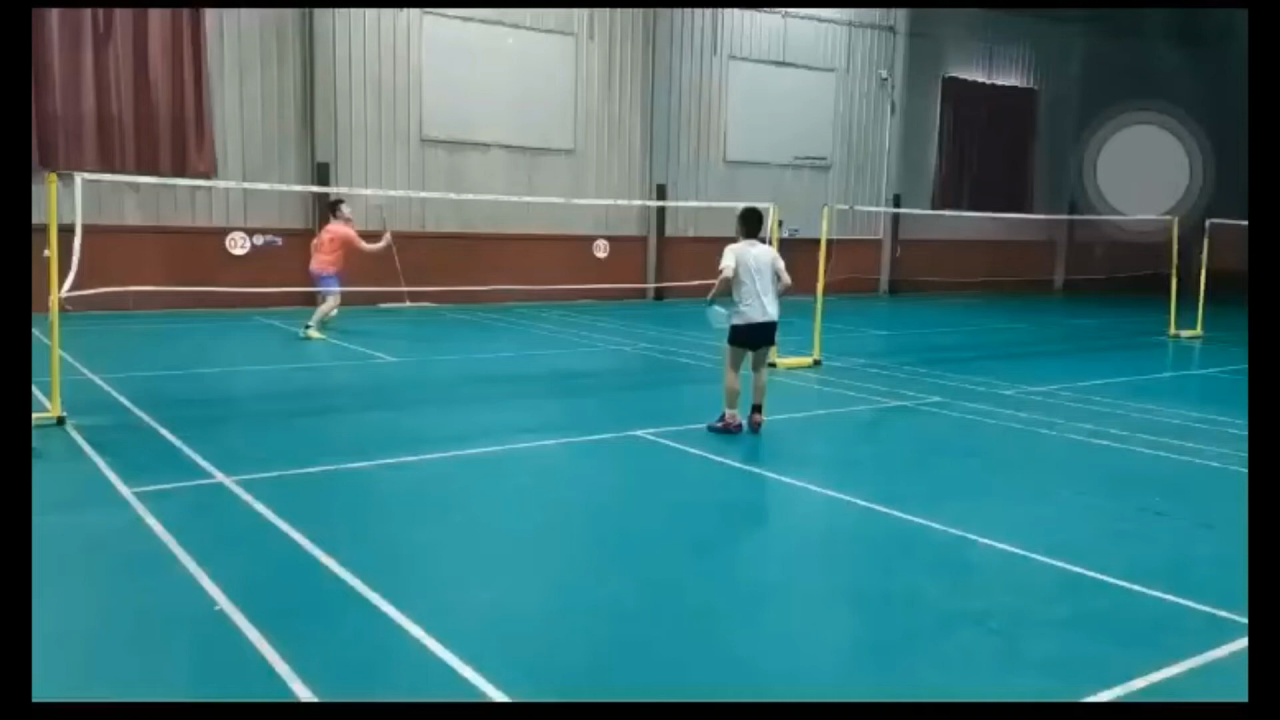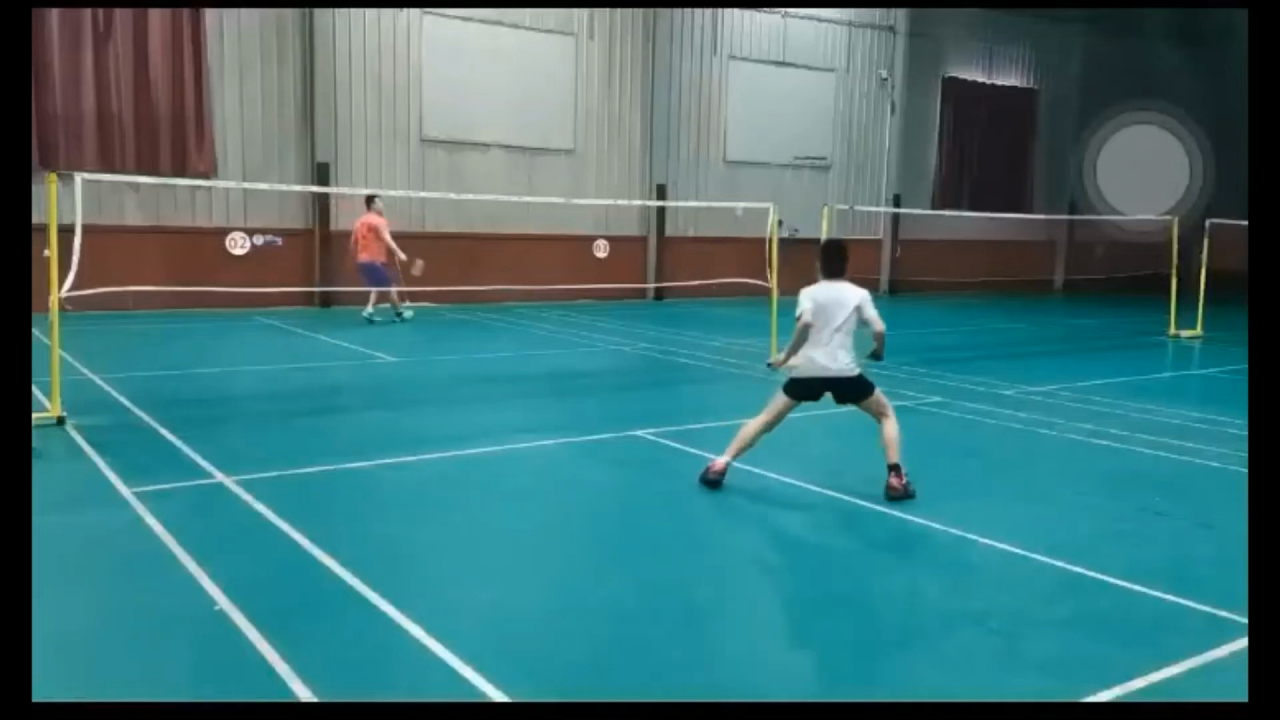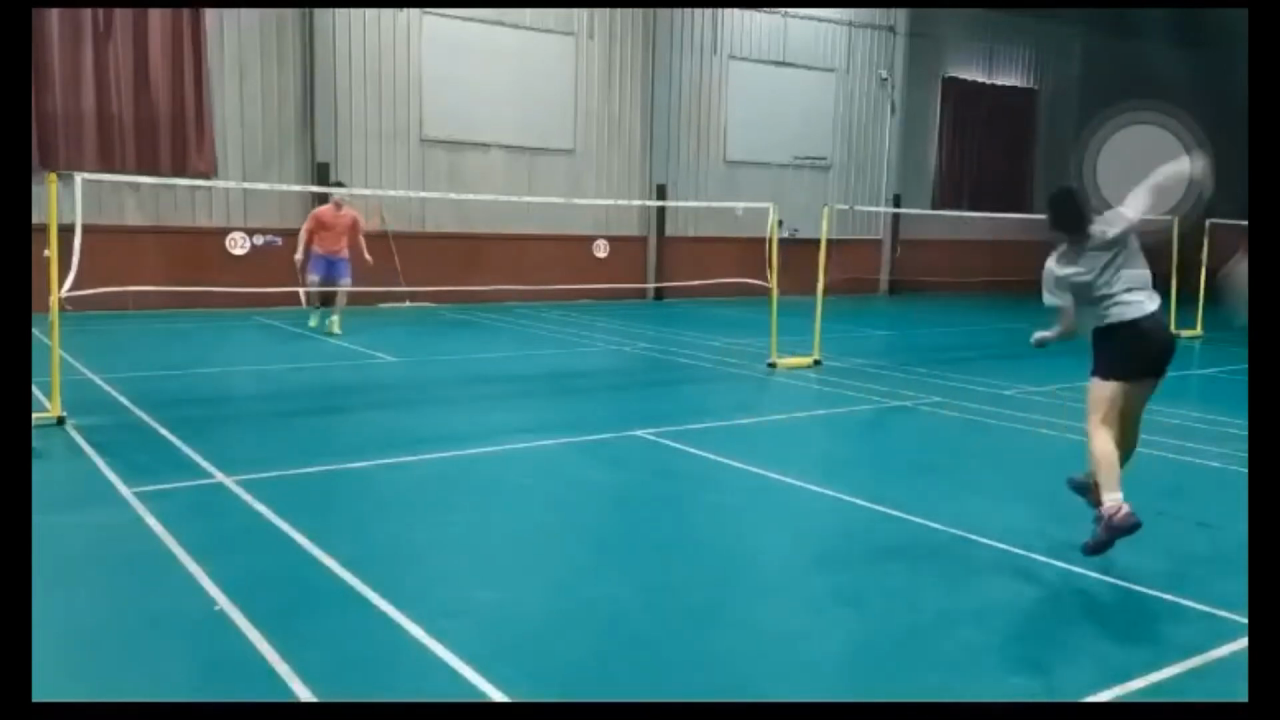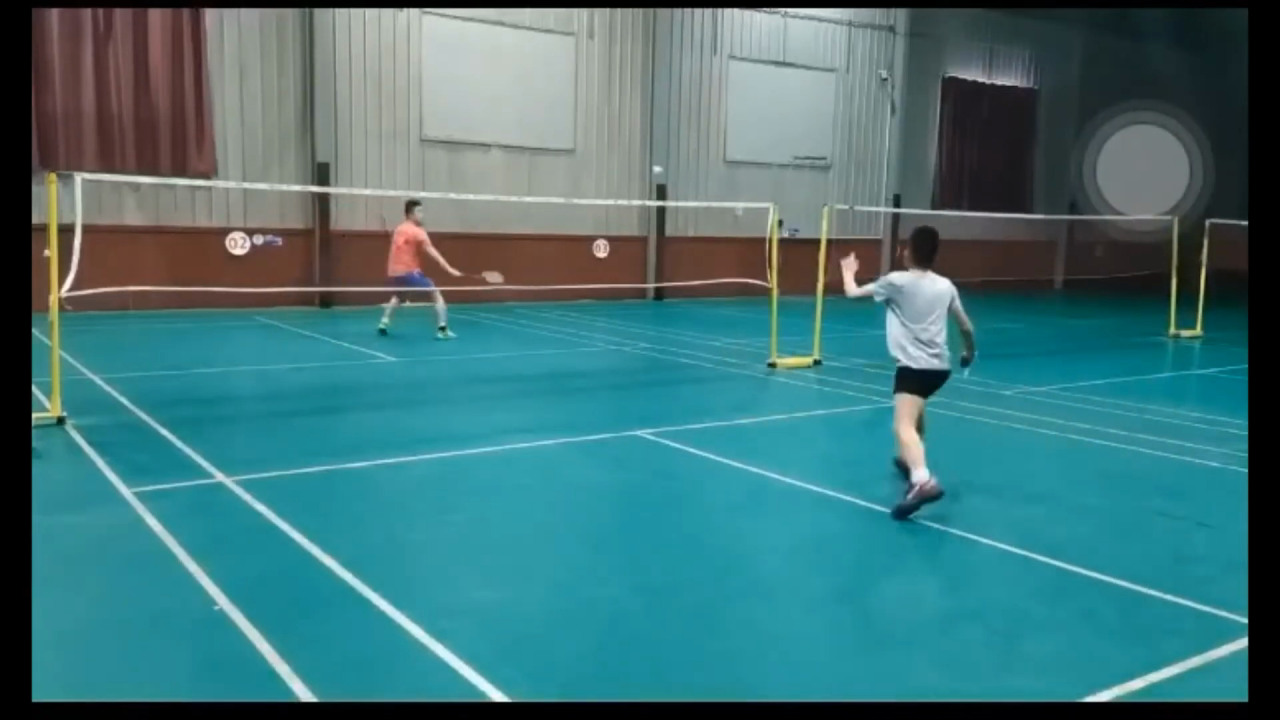
dt=1s
person 1, frame 1
left shoulder: (733, 250)
right shoulder: (770, 252)
left elbow: (727, 276)
right elbow: (786, 282)
left wrist: (713, 296)
left hip: (745, 318)
right hip: (769, 318)
left knee: (732, 368)
right knee: (759, 367)
left ankle: (731, 418)
right ankle: (756, 415)
person 1, frame 2
left shoulder: (810, 293)
right shoulder: (860, 294)
left elbow: (804, 324)
right elbow: (879, 330)
left wrist: (785, 356)
right wrist: (879, 350)
left hip: (808, 370)
right hip: (844, 372)
left knee: (767, 419)
right knee: (886, 414)
left ankle: (721, 466)
right ankle: (895, 478)
person 1, frame 3
left shoulder: (1056, 268)
right shoulder: (1114, 227)
left elbow: (1068, 327)
right elbow: (1147, 191)
left wrist: (1047, 335)
right wrist: (1183, 168)
left hip: (1121, 336)
right hip: (1155, 332)
left knee: (1098, 425)
right knee: (1127, 421)
left ankle: (1116, 510)
right ankle: (1099, 482)
person 1, frame 4
left shoulder: (896, 282)
right shoulder: (946, 286)
left elbow: (855, 294)
right elbow: (967, 328)
left wrist: (847, 272)
right wrist: (969, 353)
left hip: (913, 366)
right hip: (940, 366)
left knee: (904, 428)
right knee: (913, 411)
left ankle: (923, 483)
right ankle: (911, 460)
